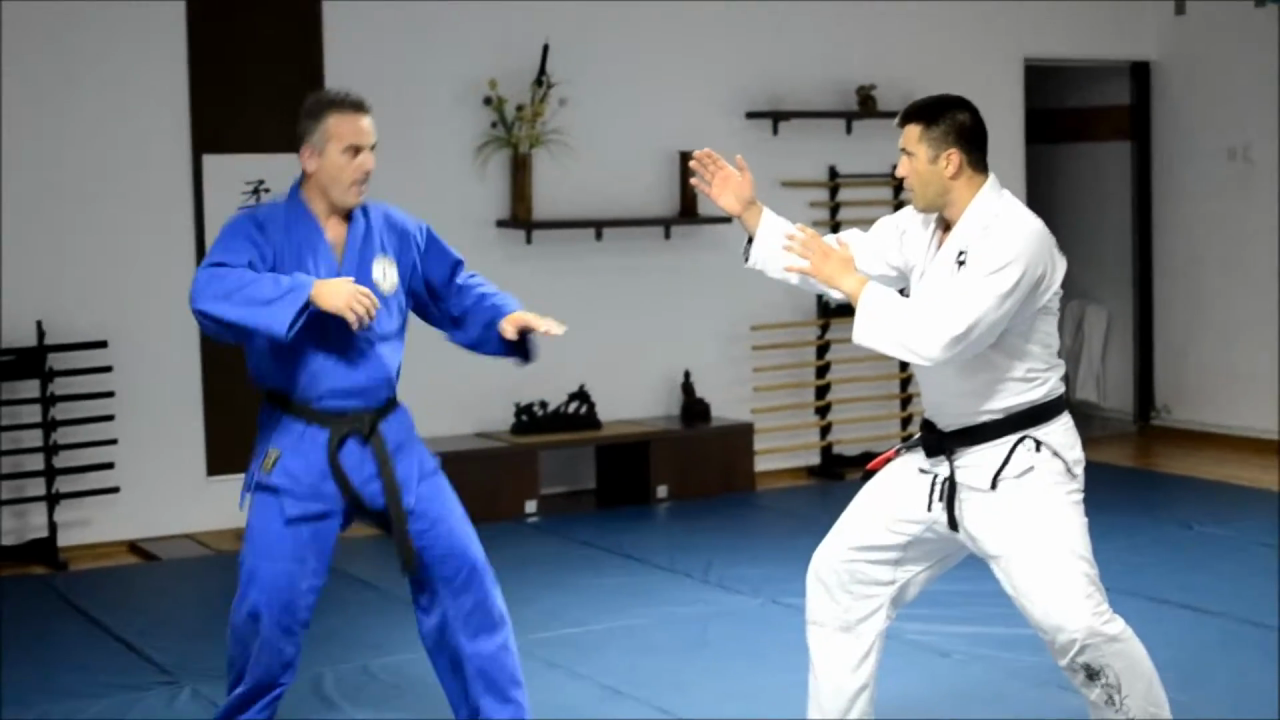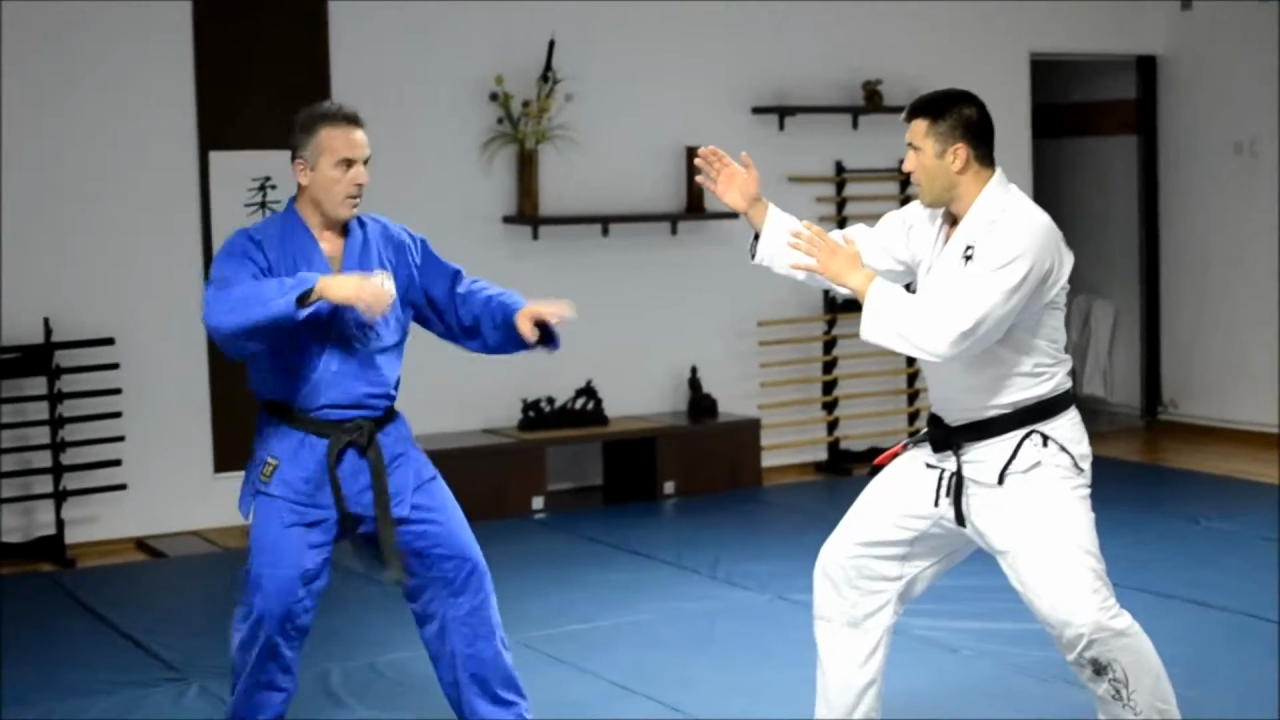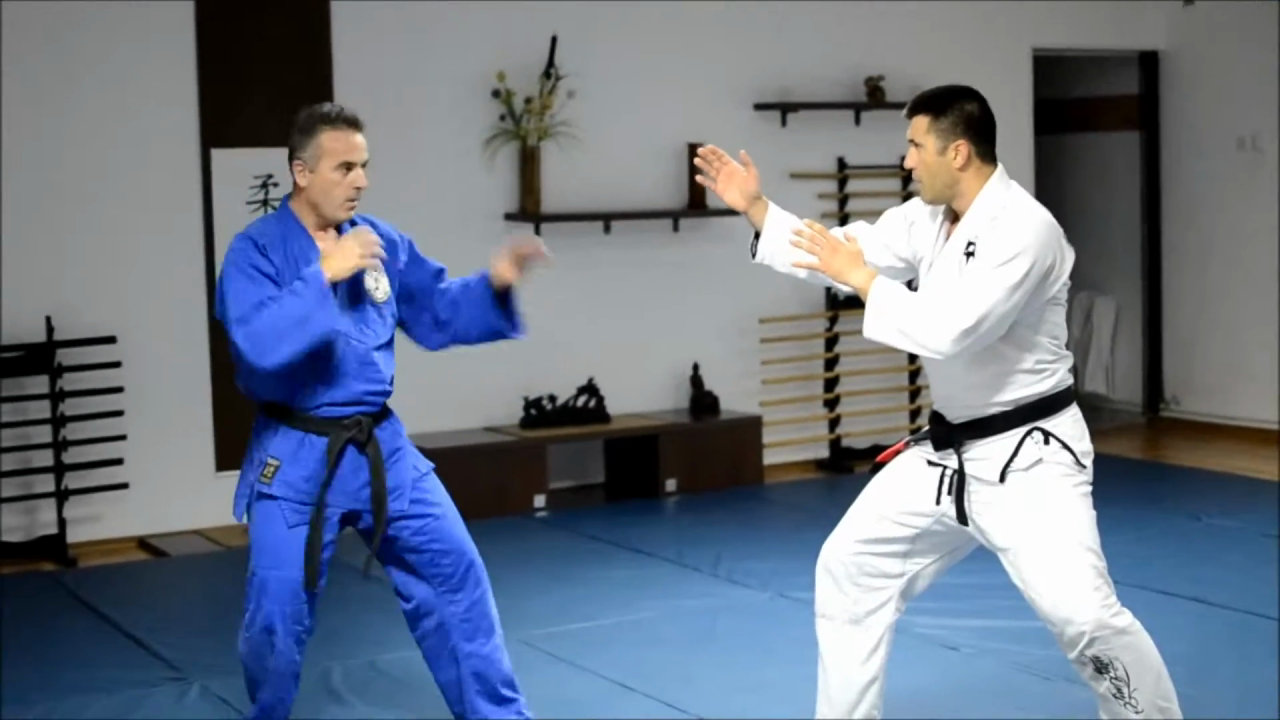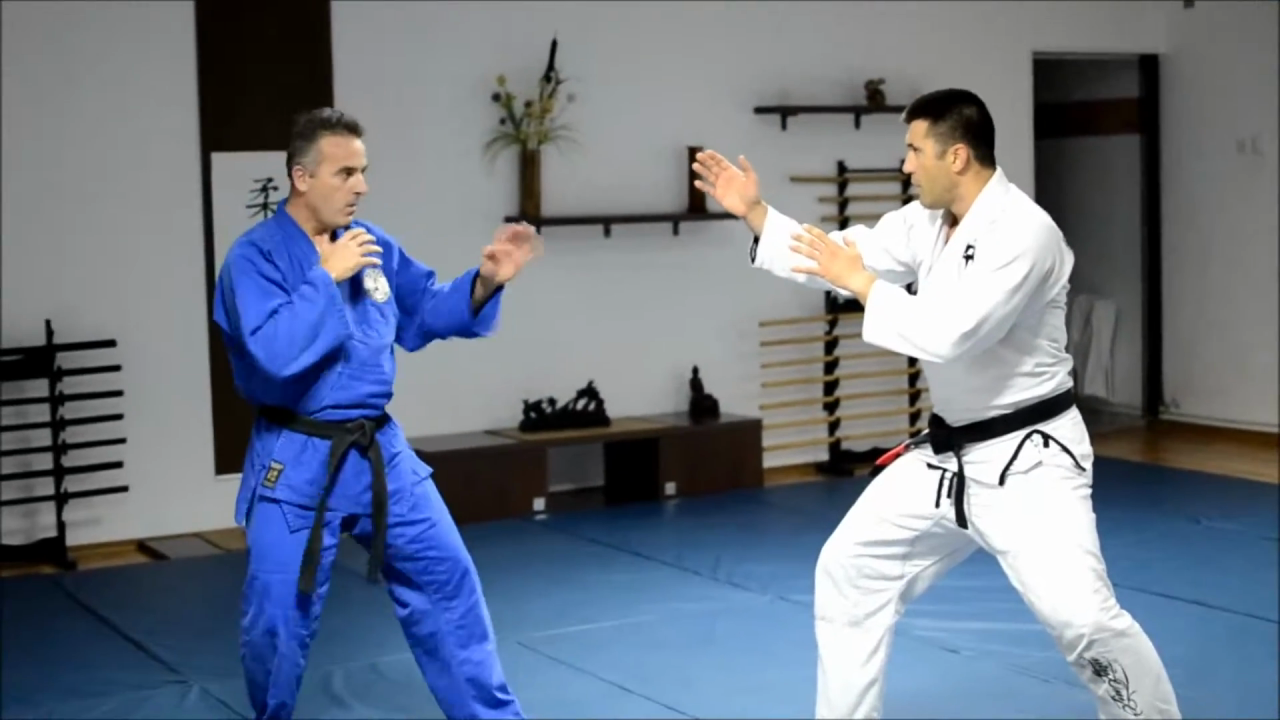
dt=0.1s
person 1, frame 1
left shoulder: (1016, 237)
right shoulder: (920, 226)
left elbow: (939, 338)
right elbow: (831, 258)
left wrist: (853, 285)
right wrist: (749, 213)
left hip: (1019, 462)
right hip: (938, 459)
left knee: (1075, 620)
right knee: (842, 576)
person 1, frame 2
left shoulder: (1023, 230)
right shoulder: (926, 220)
left elbow: (946, 333)
right elbow: (839, 253)
left wrist: (859, 280)
right wrist: (754, 209)
left hip: (1026, 456)
right hip: (945, 452)
left knee: (1082, 615)
right knee: (848, 571)
person 1, frame 3
left shoulder: (1024, 228)
right shoulder: (928, 216)
left elbow: (949, 331)
right elbow: (837, 251)
left wrist: (861, 278)
right wrist: (755, 207)
left hip: (1028, 453)
right hip: (947, 450)
left knee: (1084, 612)
right knee: (850, 568)
person 1, frame 4
left shoulder: (1023, 231)
right shoulder: (927, 220)
left elbow: (948, 334)
right elbow: (840, 255)
left wrist: (860, 282)
right wrist: (754, 212)
left hip: (1028, 456)
right hip: (947, 453)
left knee: (1083, 615)
right knee: (849, 571)
person 2, frame 1
left shoulder: (395, 230)
right shoulder: (259, 229)
left elbow: (454, 290)
right elbow: (210, 292)
left wrist: (506, 318)
right wrist: (312, 290)
left hip: (385, 437)
right hip: (301, 446)
left knee: (457, 572)
right knee: (271, 601)
person 2, frame 2
left shoulder: (391, 244)
right shoulder: (257, 246)
left elbow: (458, 301)
right elbow: (224, 315)
left wrist: (519, 313)
right wrist: (318, 290)
left hip: (383, 449)
right hip: (298, 456)
left knee: (456, 570)
right knee: (275, 606)
person 2, frame 3
left shoulder: (379, 240)
right shoulder: (254, 250)
left elbow: (437, 314)
right elbow: (261, 344)
left wrist: (496, 285)
right wrist: (325, 275)
left hip: (379, 445)
right hip: (295, 457)
left knee: (451, 569)
right knee: (279, 611)
person 2, frame 4
left shoulder: (373, 244)
right shoulder: (255, 255)
left elbow: (424, 313)
right elbow: (277, 352)
left wrist: (484, 281)
right wrist: (329, 275)
left hip: (377, 450)
right hip: (295, 461)
left knee: (444, 576)
right knee: (280, 614)
